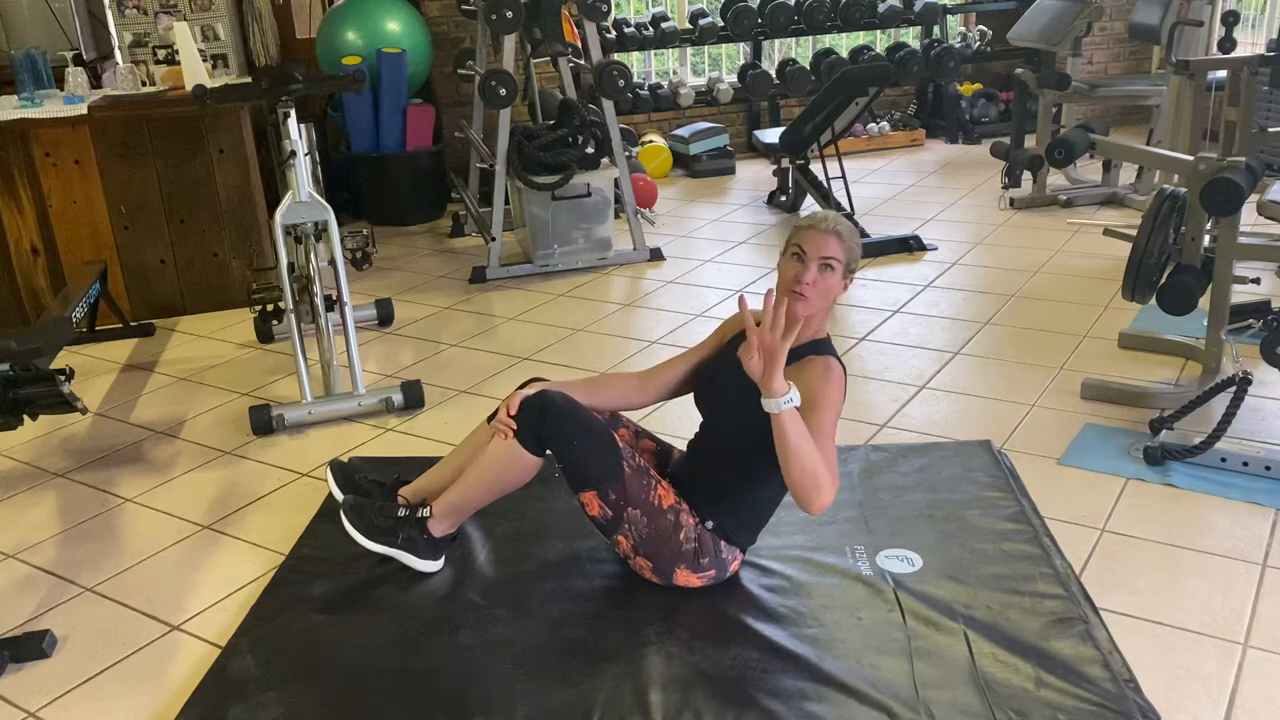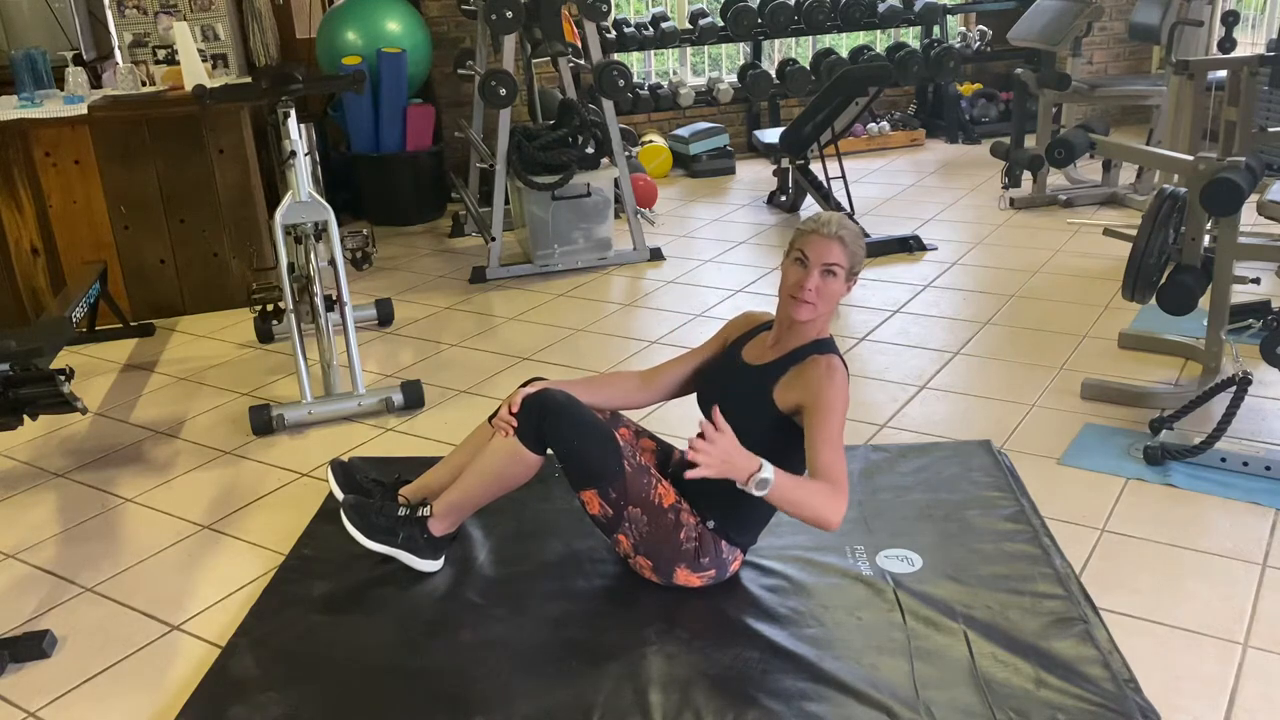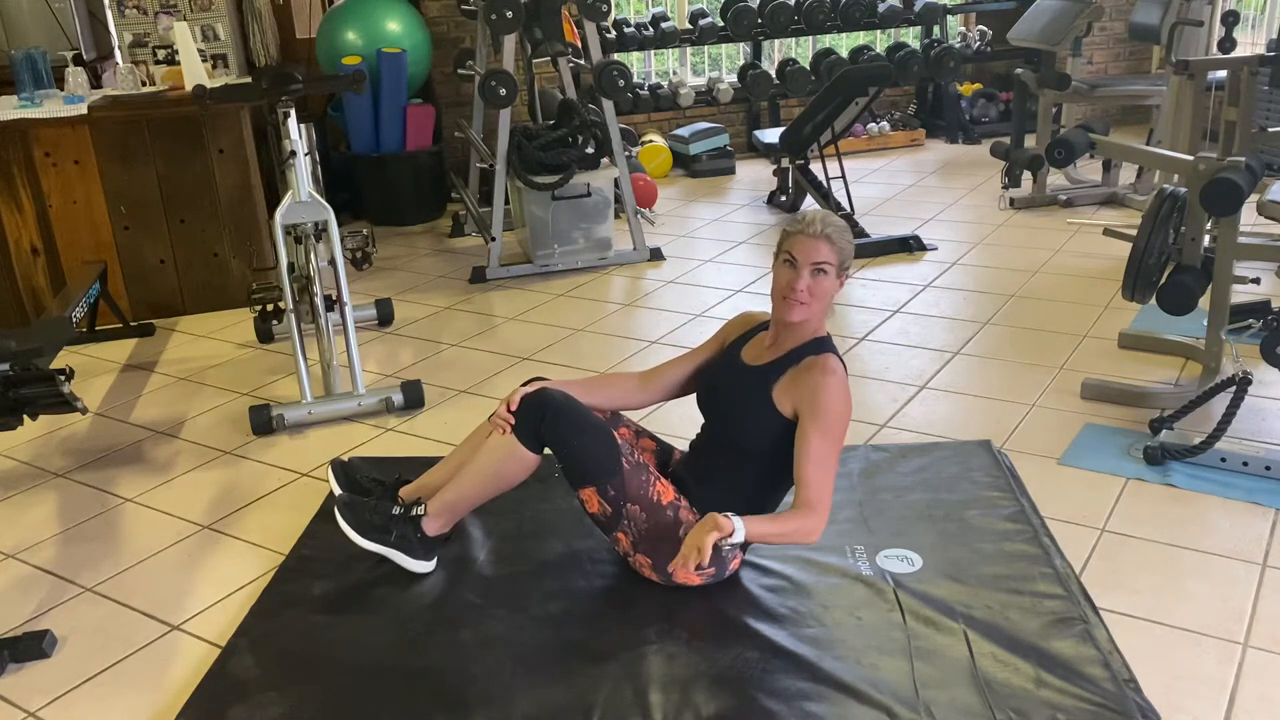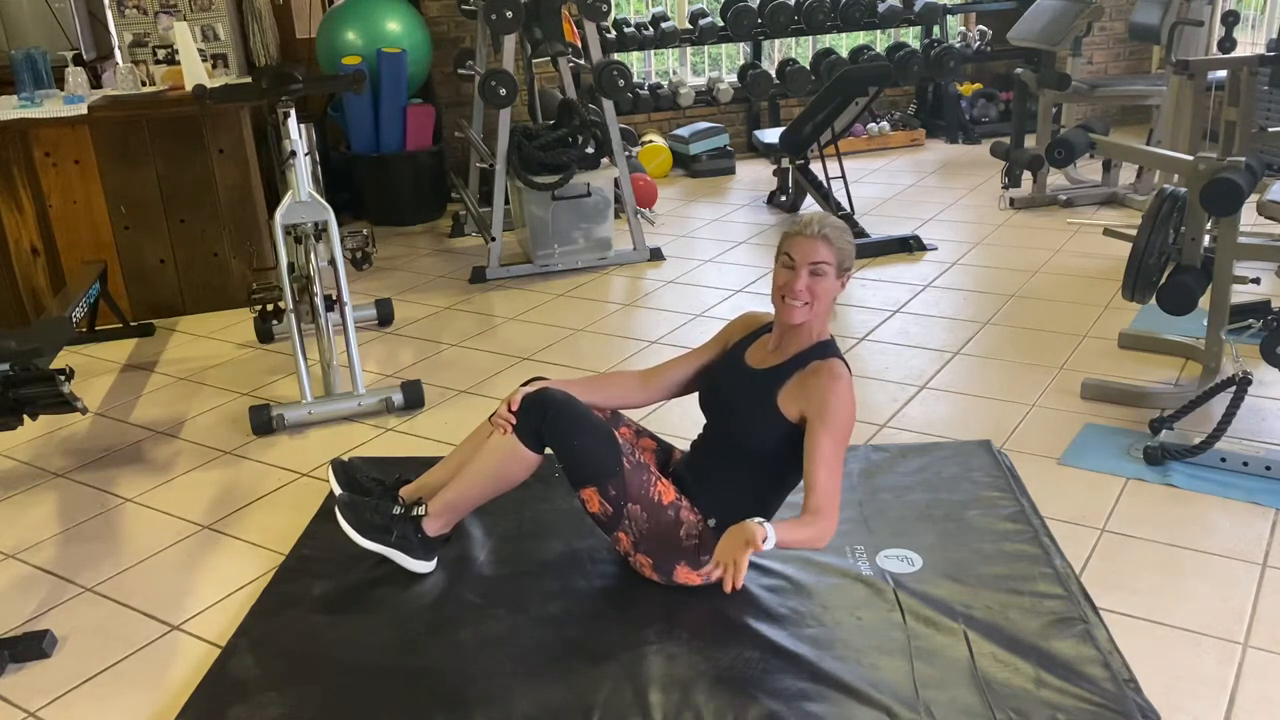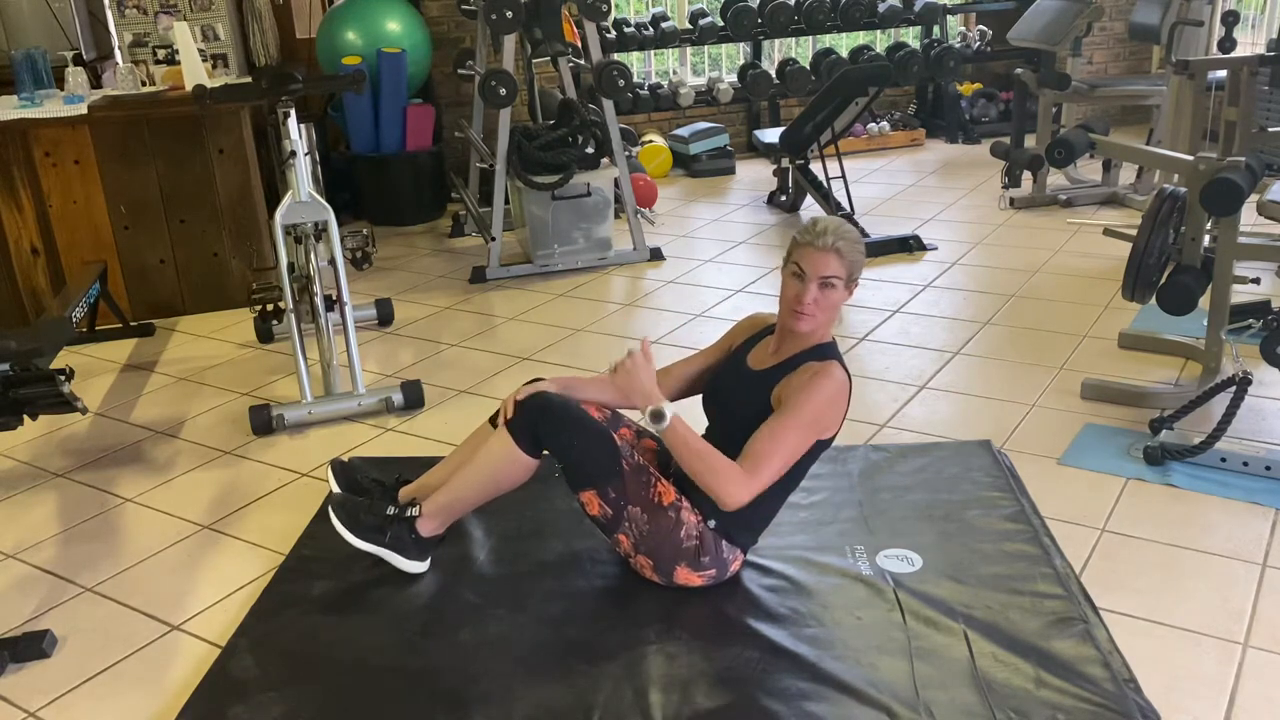
dt=1s
person 1, frame 1
left shoulder: (820, 372)
right shoulder: (747, 325)
left elbow: (817, 495)
right elbow: (645, 385)
left wrist: (775, 386)
right wrist: (546, 390)
left hip: (699, 547)
right hip: (682, 487)
left knee: (543, 415)
right knee: (534, 400)
left ankle: (426, 532)
right ankle: (405, 499)
person 1, frame 2
left shoulder: (821, 375)
right shoulder: (750, 327)
left elbow: (831, 505)
right elbow: (648, 384)
left wrist: (747, 467)
right wrist: (547, 387)
left hip: (698, 546)
right hip: (685, 491)
left knee: (546, 415)
right knee: (536, 399)
left ankle: (426, 531)
right ankle: (406, 499)
person 1, frame 3
left shoulder: (821, 377)
right shoulder: (749, 328)
left elbow: (810, 519)
right elbow: (646, 385)
left wrist: (726, 527)
right wrist: (545, 387)
left hip: (697, 545)
right hip: (683, 485)
left knee: (546, 414)
right knee: (536, 400)
left ankle: (421, 530)
right ankle: (405, 498)
person 1, frame 4
left shoulder: (826, 382)
right shoulder: (752, 329)
left elbow: (821, 523)
right elbow: (648, 383)
left wrist: (755, 532)
right wrist: (546, 386)
left hip: (700, 542)
right hip: (682, 484)
left knee: (547, 413)
right knee: (539, 398)
left ankle: (421, 531)
right ankle: (405, 498)
person 1, frame 5
left shoulder: (822, 381)
right shoulder: (758, 329)
left elbow: (734, 489)
right elbow: (668, 379)
left wrist: (654, 407)
right wrist: (581, 384)
left hip: (699, 545)
right hip: (685, 488)
left knee: (544, 417)
right knee: (543, 400)
left ankle: (414, 531)
right ankle: (403, 499)
